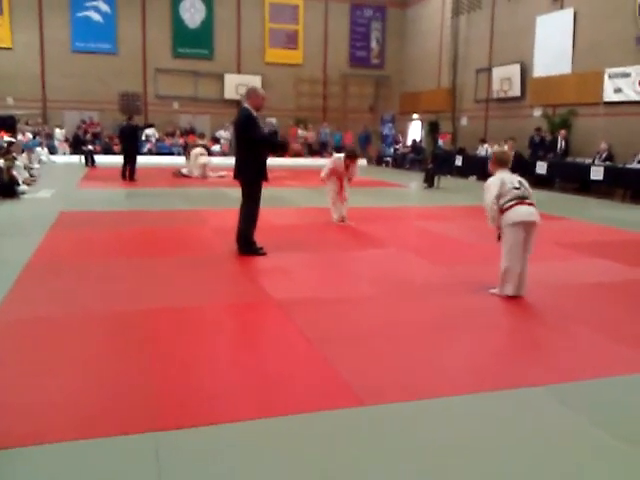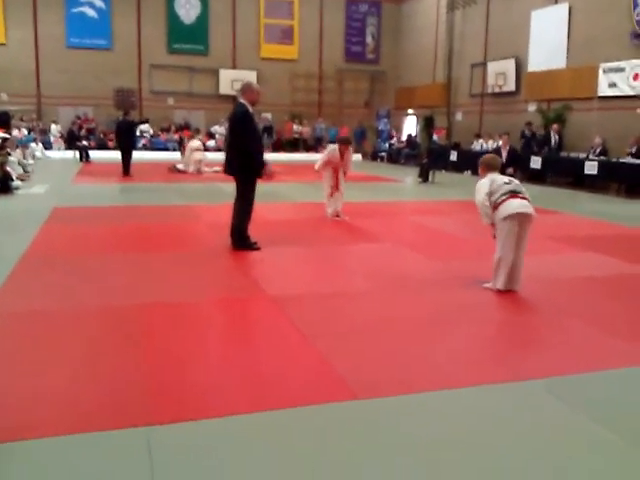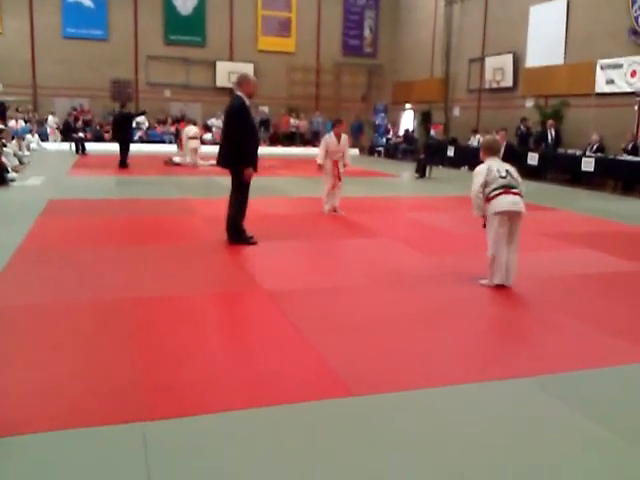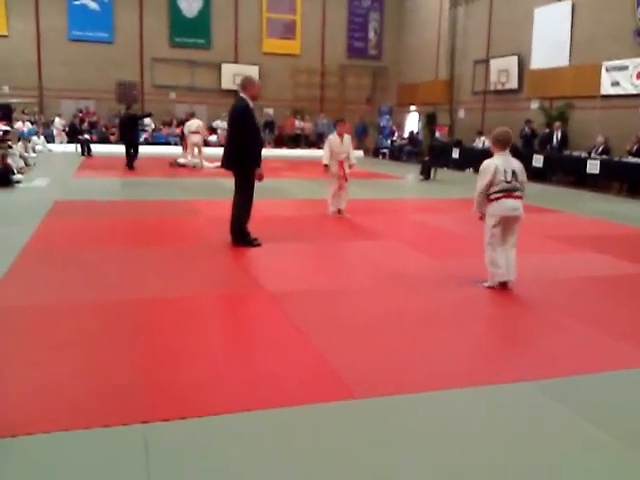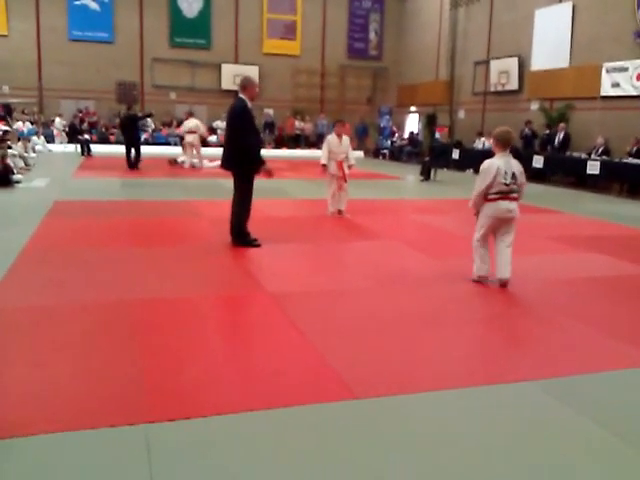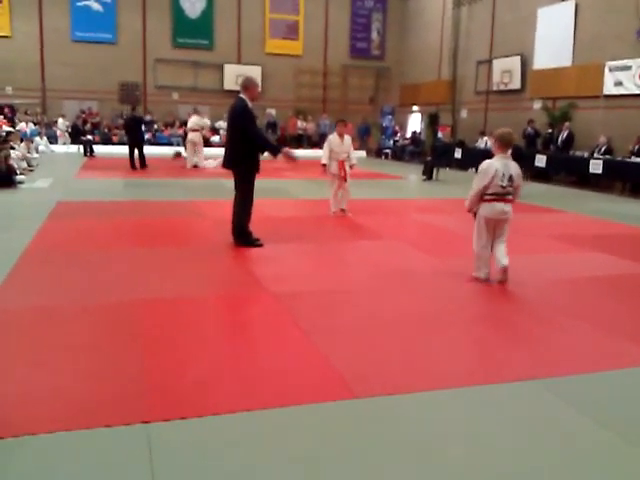
dt=0.2s
person 1, frame 1
left shoulder: (245, 115)
right shoulder: (247, 116)
left elbow: (258, 139)
right elbow: (262, 138)
left wrist: (281, 147)
right wrist: (287, 146)
left hip: (249, 168)
right hip: (251, 169)
left knee: (249, 205)
right knee: (250, 206)
left ankle: (244, 242)
right ankle: (246, 245)
person 1, frame 2
left shoulder: (240, 111)
right shoulder: (243, 113)
right elbow: (249, 143)
left wrist: (260, 164)
right wrist: (263, 166)
left hip: (243, 165)
right hip: (245, 166)
left knee: (242, 200)
right knee: (244, 201)
left ankle: (238, 237)
right ankle: (240, 239)
person 1, frame 3
left shoulder: (237, 103)
right shoulder: (240, 105)
right elbow: (242, 138)
left wrist: (247, 163)
right wrist: (247, 165)
left hip: (238, 158)
right hip: (240, 160)
left knee: (238, 194)
right knee: (240, 195)
left ankle: (234, 231)
right ankle: (236, 234)
person 1, frame 4
left shoulder: (240, 105)
right shoulder: (244, 108)
right elbow: (247, 140)
left wrist: (254, 164)
right wrist: (256, 166)
left hip: (241, 159)
right hip: (244, 162)
left knee: (242, 196)
right knee: (244, 197)
left ankle: (238, 233)
right ankle: (240, 235)
person 1, frame 5
left shoulder: (238, 106)
right shoulder: (242, 108)
right elbow: (247, 140)
left wrist: (258, 162)
right wrist: (261, 163)
left hip: (239, 159)
right hip: (242, 161)
left knee: (241, 196)
right knee: (243, 198)
left ankle: (238, 233)
right ankle: (240, 236)
person 1, frame 6
left shoulder: (239, 105)
right shoulder: (243, 108)
right elbow: (255, 135)
left wrist: (274, 149)
right wrist: (279, 150)
left hip: (239, 158)
right hip: (243, 161)
left knee: (242, 196)
right knee: (245, 197)
left ankle: (240, 233)
right ankle: (242, 236)
person 2, frame 1
left shoulder: (493, 180)
right shoulder: (519, 179)
left elbow: (491, 204)
left wrist: (497, 225)
left hip: (513, 216)
right hip: (532, 214)
left knee: (510, 255)
right knee: (523, 255)
left ankle: (506, 289)
right ankle: (517, 289)
person 2, frame 2
left shoulder: (484, 182)
right shoulder: (511, 179)
left elbow: (482, 201)
left wrist: (492, 222)
left hip: (507, 210)
right hip: (526, 208)
left knee: (504, 249)
right knee: (518, 250)
left ankle: (499, 284)
right ankle: (511, 284)
person 2, frame 3
left shoulder: (482, 168)
right shoulder: (509, 167)
left elbow: (477, 192)
right elbow: (519, 187)
left wrist: (482, 214)
left hip: (498, 205)
right hip: (517, 204)
left knee: (497, 243)
right knee: (511, 244)
left ankle: (495, 279)
right ankle: (506, 279)
person 2, frame 4
left shoulder: (489, 164)
right shoulder: (518, 164)
left elbow: (481, 190)
right elbow: (522, 187)
left wrist: (480, 210)
left hip: (497, 207)
right hip: (516, 207)
left knee: (492, 243)
right knee: (509, 243)
left ankle: (498, 278)
right ankle: (506, 278)
person 2, frame 5
left shoulder: (490, 164)
right shoulder: (517, 165)
left elbow: (480, 189)
right elbow: (520, 189)
left wrist: (475, 207)
left hip: (492, 207)
right hip: (511, 208)
left knee: (480, 240)
right knee: (505, 242)
left ankle: (481, 273)
right ankle: (503, 276)
person 2, frame 6
left shoulder: (488, 165)
right shoulder: (515, 167)
left elbow: (477, 189)
right elbow: (516, 191)
left wrist: (470, 205)
left hip: (487, 208)
right hip: (505, 209)
left knee: (482, 242)
right knee: (500, 240)
left ankle: (482, 273)
right ankle: (503, 264)
